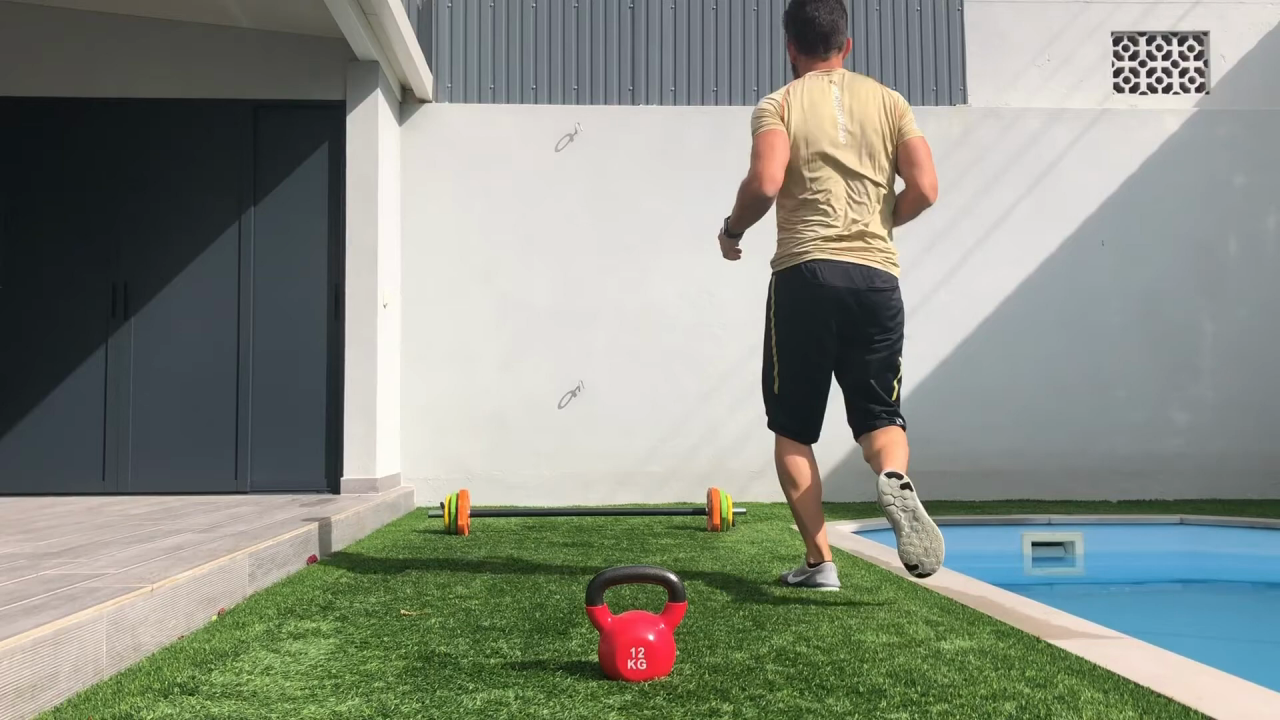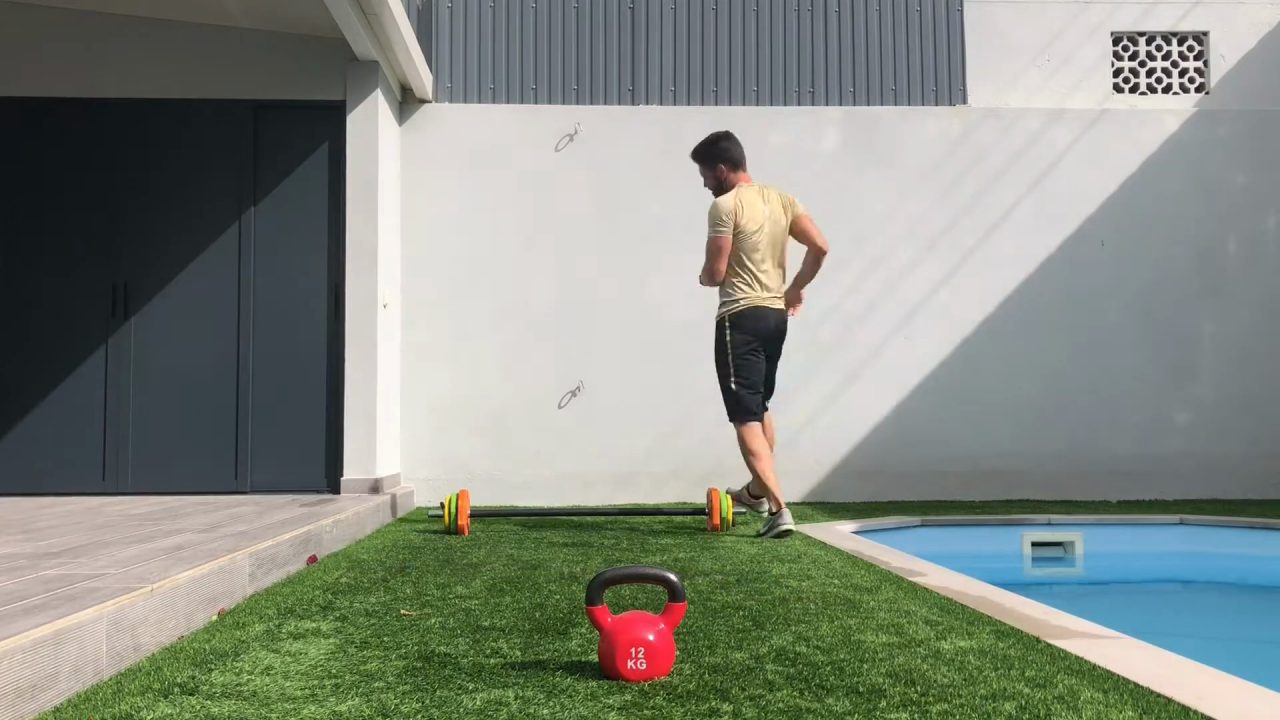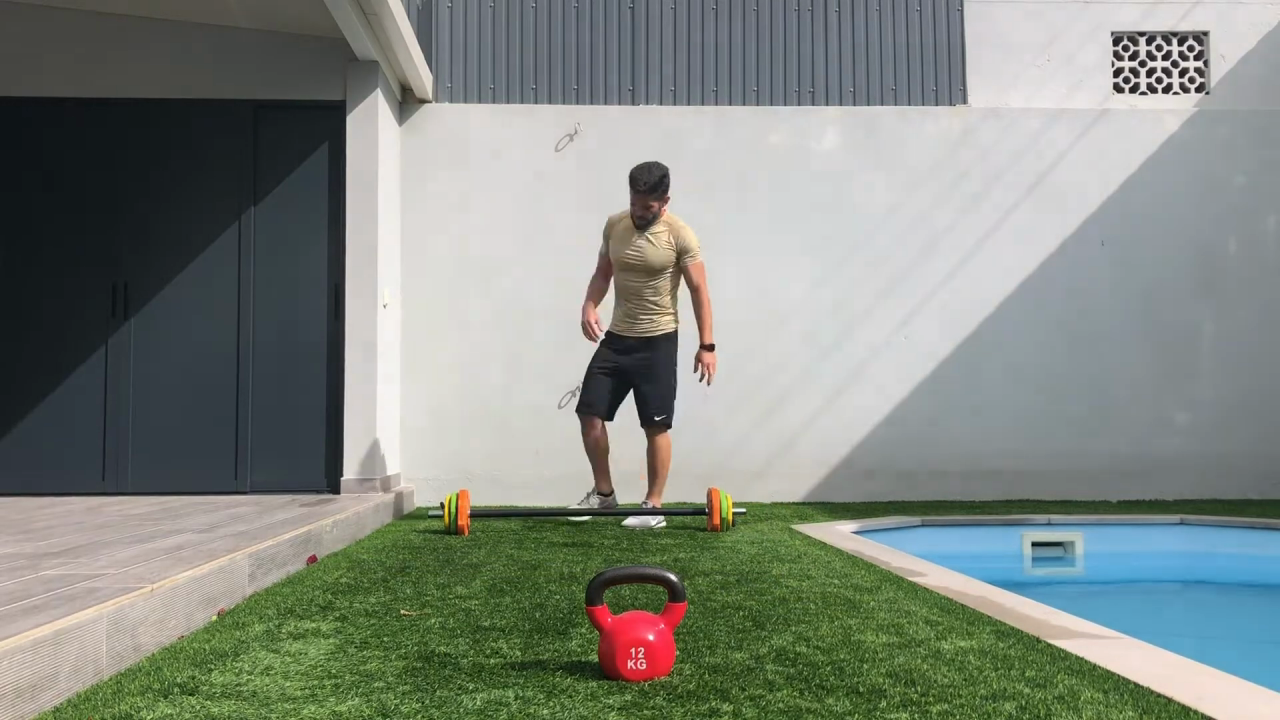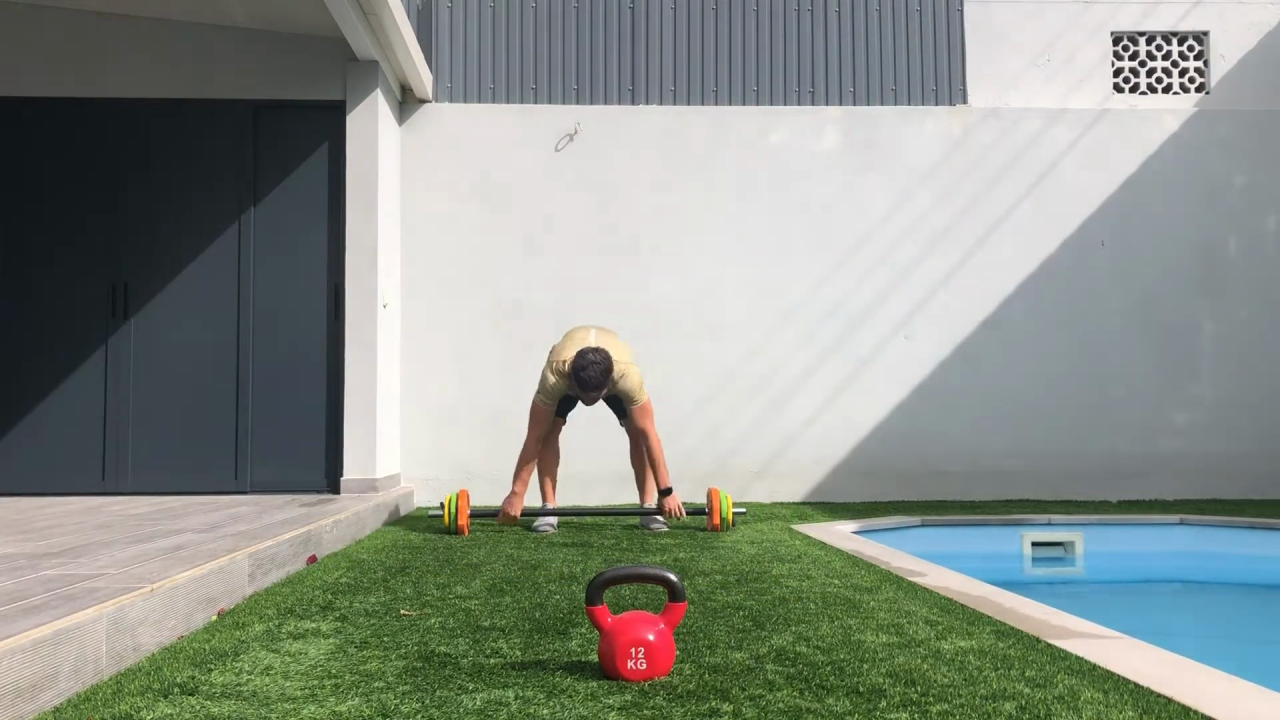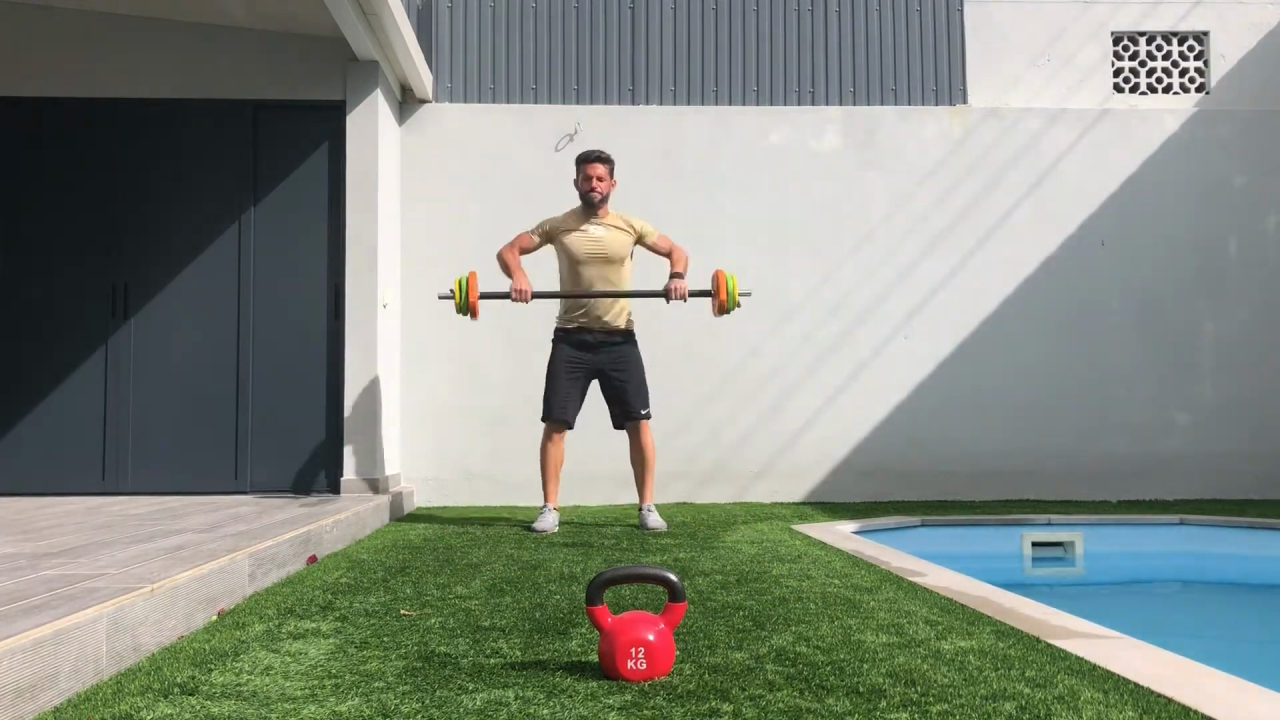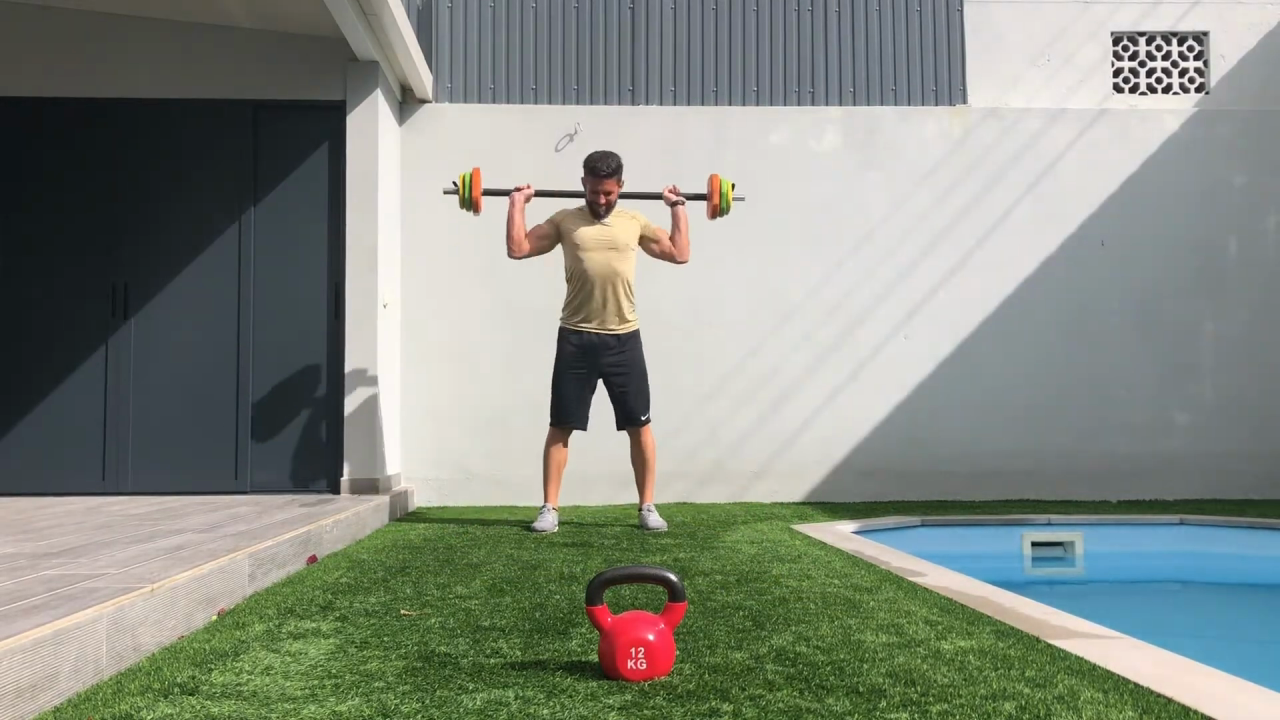
dt=0.5s
person 1, frame 1
left shoulder: (778, 106)
right shoulder: (886, 101)
left elbow: (765, 184)
right elbow: (924, 190)
left wrist: (731, 227)
left hip: (806, 277)
right hip: (876, 278)
left knee: (793, 432)
right knee: (878, 419)
left ankle: (821, 561)
right ankle: (896, 481)
person 1, frame 2
left shoulder: (724, 206)
right shoulder: (782, 200)
left elbow: (716, 272)
right elbow: (820, 246)
left wrist: (705, 275)
right wrist: (796, 288)
left hip: (740, 318)
right hip: (776, 315)
left knee: (746, 418)
right knee: (759, 407)
left ankle: (779, 510)
right ankle: (757, 491)
person 1, frame 3
left shoulder: (679, 234)
right shoulder: (615, 225)
left elbow: (699, 291)
right elbow: (603, 274)
left wrist: (707, 345)
right wrist: (589, 307)
left hip: (658, 341)
right hip: (616, 339)
left knee: (657, 426)
right knee: (589, 415)
left ankle: (653, 507)
right ankle: (604, 491)
person 1, frame 4
left shoulder: (626, 375)
right shoulder: (555, 375)
left elbow: (648, 434)
right elbow: (534, 438)
left wrist: (666, 492)
right wrist: (516, 493)
left hip: (614, 363)
left knee: (637, 429)
right knee: (549, 429)
left ankle: (648, 506)
right ankle: (549, 508)
person 1, frame 5
left shoulder: (629, 225)
right shoulder: (558, 225)
left elbow: (677, 252)
right elbow: (507, 252)
left wrist: (677, 277)
right wrist: (517, 280)
left hip: (618, 339)
right hip: (570, 340)
left knee: (639, 423)
right knee: (555, 424)
left ankle: (647, 508)
right ankle: (550, 508)
person 1, frame 6
left shoulder: (634, 221)
right shoulder: (564, 220)
left elbow: (680, 254)
right elbow: (516, 248)
left wrist: (678, 207)
right wrist: (517, 202)
left hip: (624, 339)
right hip: (576, 339)
left knee: (640, 426)
right knee: (561, 427)
left ankle: (647, 507)
right ankle: (549, 508)
